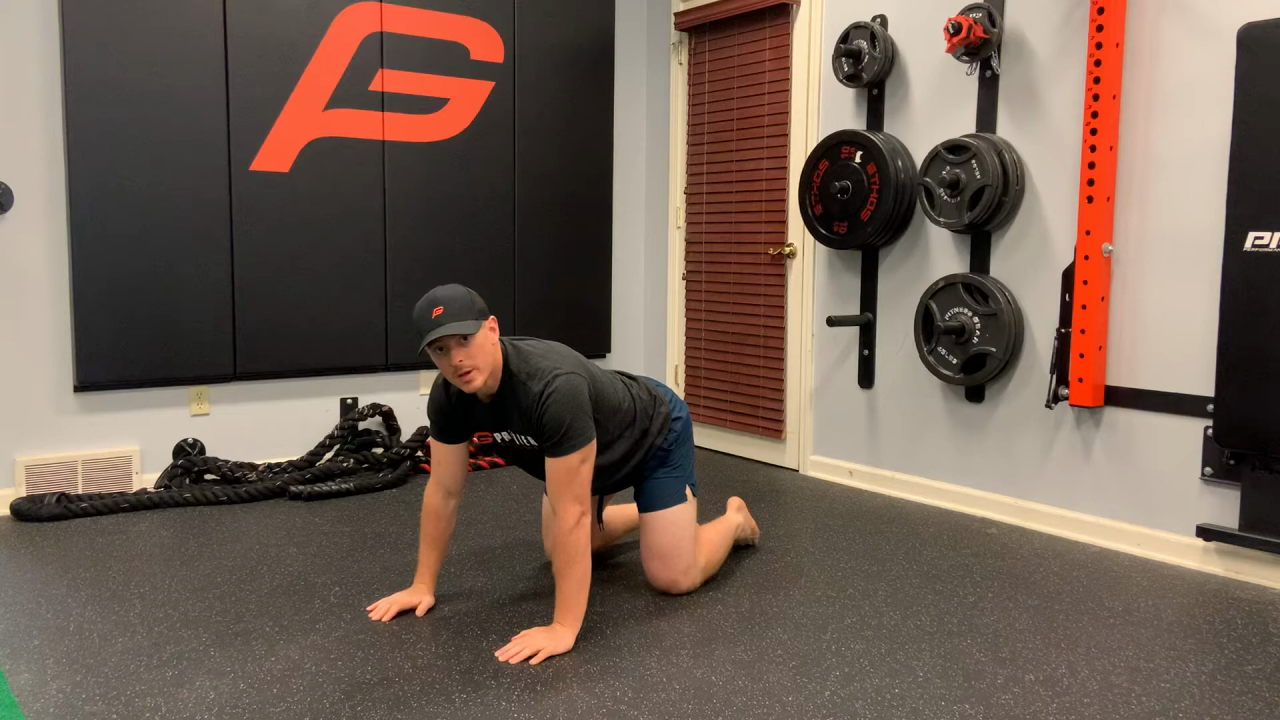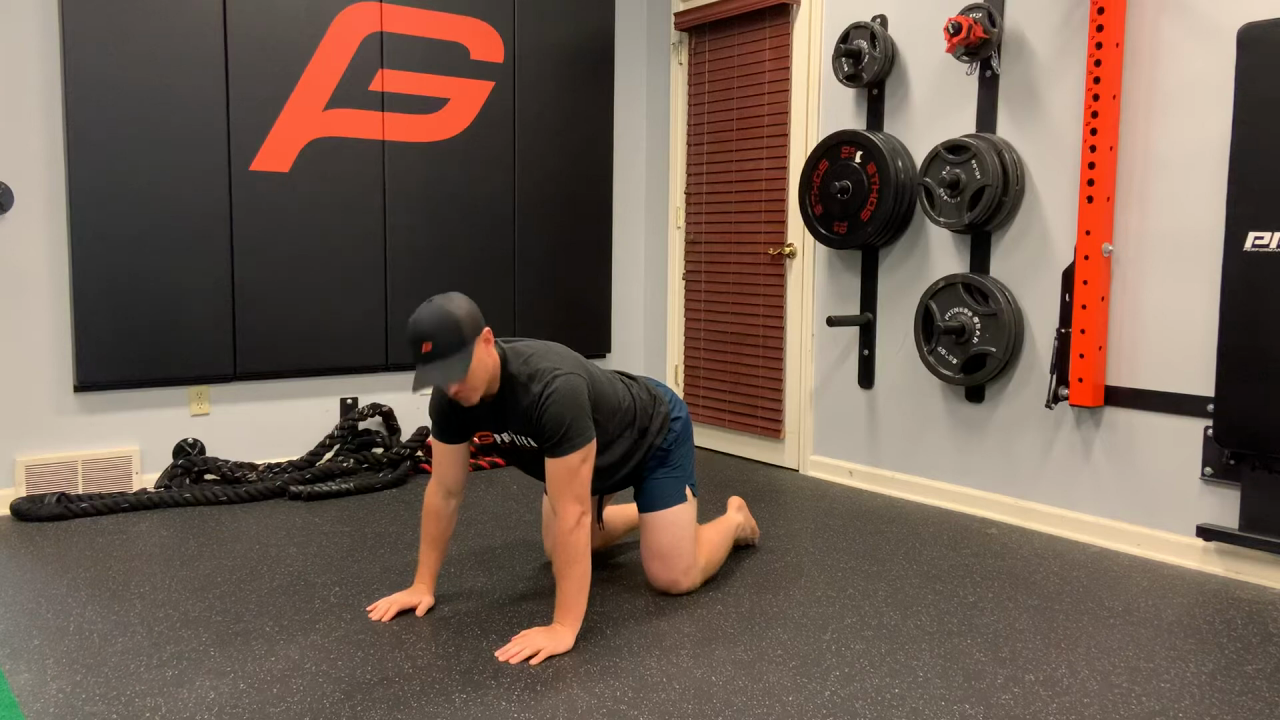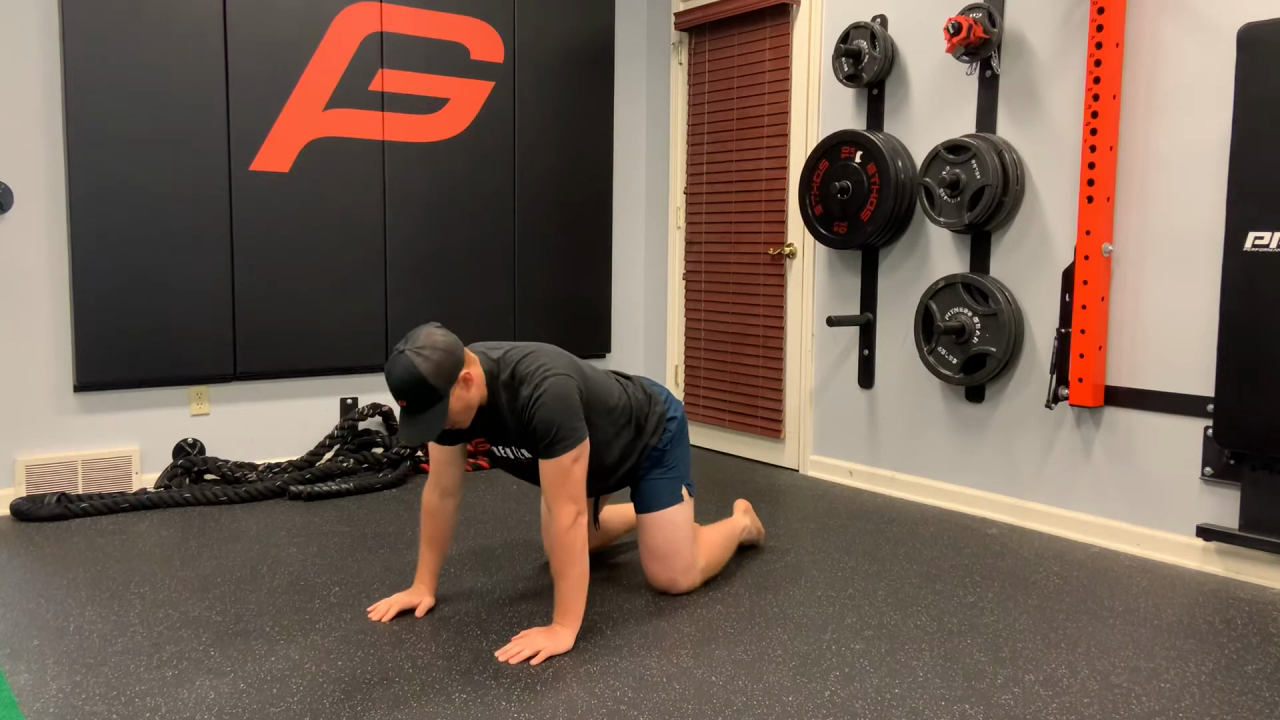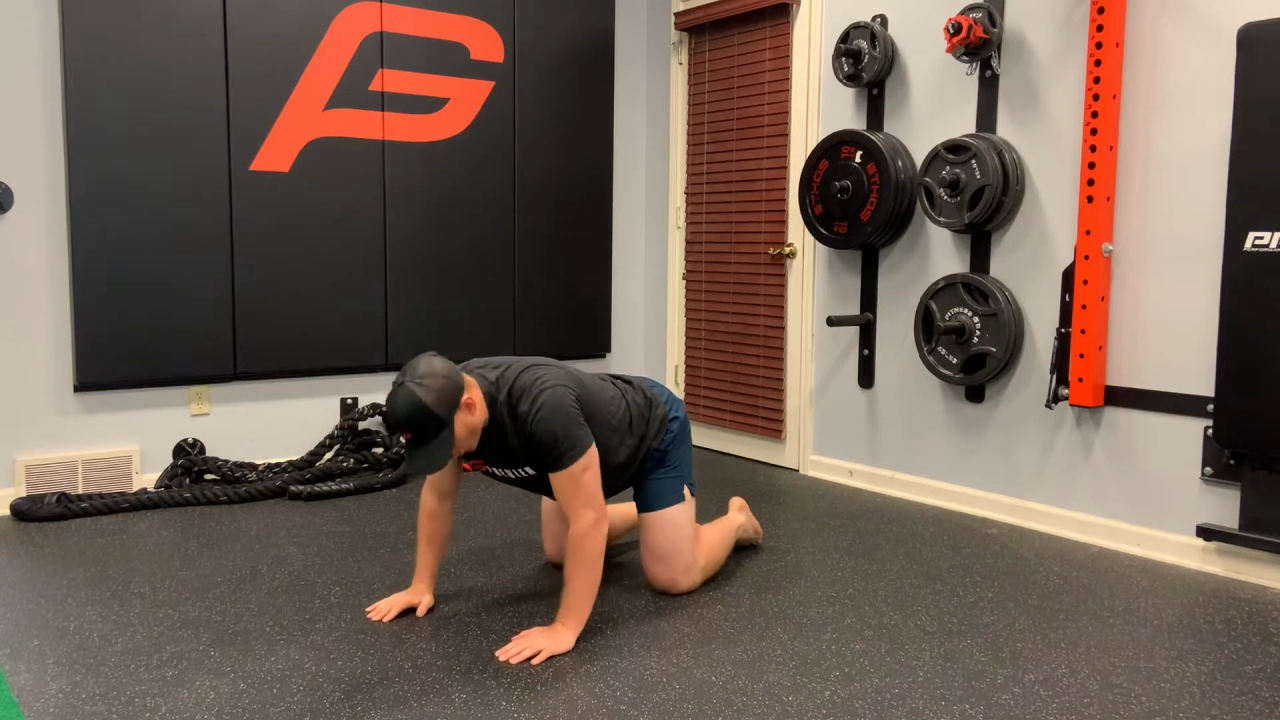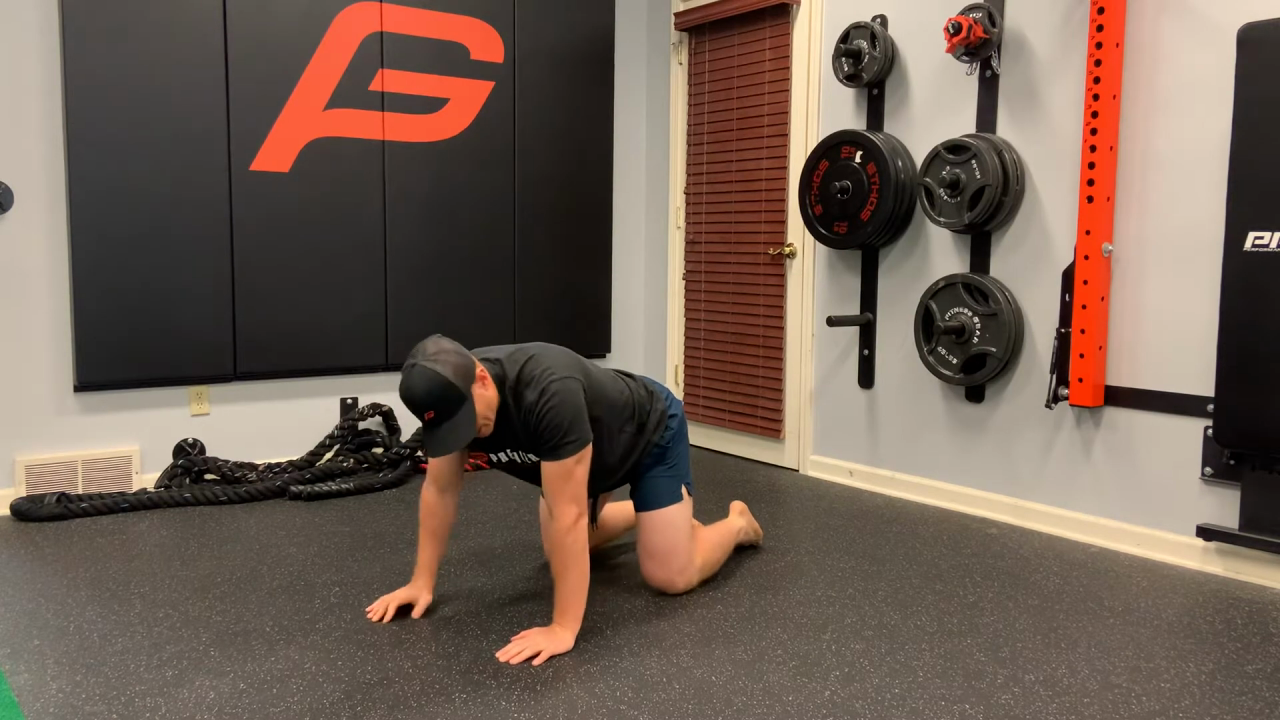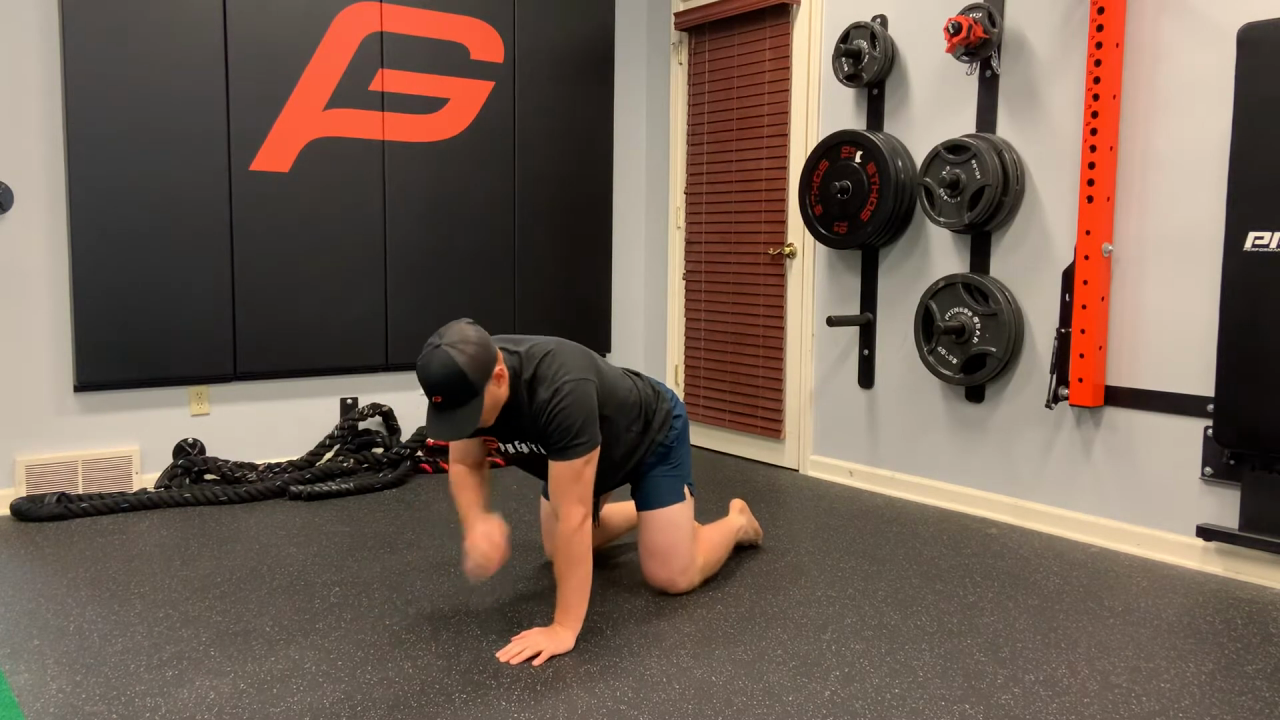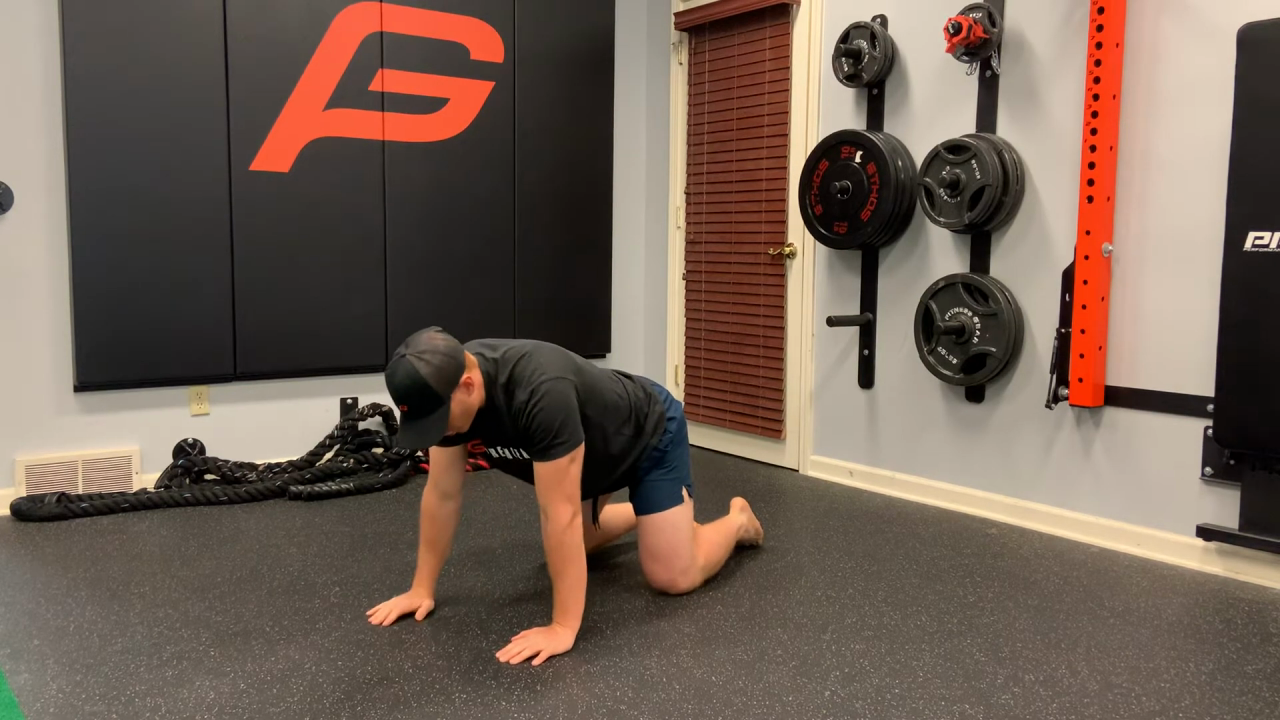
dt=0.7s
person 1, frame 1
left shoulder: (554, 387)
right shoulder: (448, 396)
left elbow: (572, 512)
right elbow: (443, 492)
left wrist: (564, 628)
right wrist: (423, 585)
left hip: (655, 432)
right hip: (597, 446)
left knee: (673, 578)
right knee: (559, 553)
left ankle: (734, 520)
right ankle: (644, 514)
person 1, frame 2
left shoulder: (554, 387)
right shoulder: (450, 396)
left elbow: (572, 512)
right elbow: (444, 492)
left wrist: (564, 628)
right wrist: (423, 584)
left hip: (656, 433)
right hip: (597, 446)
left knee: (673, 578)
right knee: (561, 553)
left ankle: (734, 520)
right ankle: (642, 513)
person 1, frame 3
left shoulder: (544, 391)
right shoulder: (448, 388)
left elbow: (567, 512)
right elbow: (441, 493)
left wrist: (563, 628)
right wrist: (423, 586)
left hip: (651, 432)
right hip: (596, 445)
left knee: (673, 578)
right knee: (560, 553)
left ankle: (740, 522)
right ankle: (641, 513)
person 1, frame 4
left shoulder: (544, 406)
right shoulder: (443, 408)
left elbow: (587, 517)
right elbow: (438, 497)
left wrist: (566, 629)
right wrist: (422, 585)
left hip: (654, 432)
right hip: (601, 438)
left knee: (673, 577)
right knee: (559, 555)
left ankle: (735, 520)
right ankle: (640, 513)
person 1, frame 5
left shoulder: (550, 392)
right shoulder: (445, 394)
left elbow: (569, 513)
right elbow: (440, 488)
left wrist: (562, 629)
right wrist: (421, 580)
left hip: (652, 431)
right hip: (593, 444)
left knee: (671, 577)
right knee: (560, 551)
left ankle: (735, 523)
right ankle: (639, 512)
person 1, frame 6
left shoulder: (562, 389)
right shoulder: (463, 383)
left elbow: (573, 512)
right elbow: (463, 465)
left wrist: (565, 628)
right wrist: (477, 526)
left hip: (653, 433)
right hip: (587, 447)
left knee: (672, 577)
right knee: (559, 553)
left ankle: (737, 523)
right ankle: (641, 512)
person 1, frame 7
left shoulder: (541, 393)
right shoulder: (447, 388)
left elbow: (561, 513)
right elbow: (442, 494)
left wrist: (564, 628)
right wrist: (423, 588)
left hip: (650, 434)
right hip: (595, 445)
left knee: (673, 578)
right knee: (563, 550)
left ankle: (736, 521)
right ankle: (641, 514)
